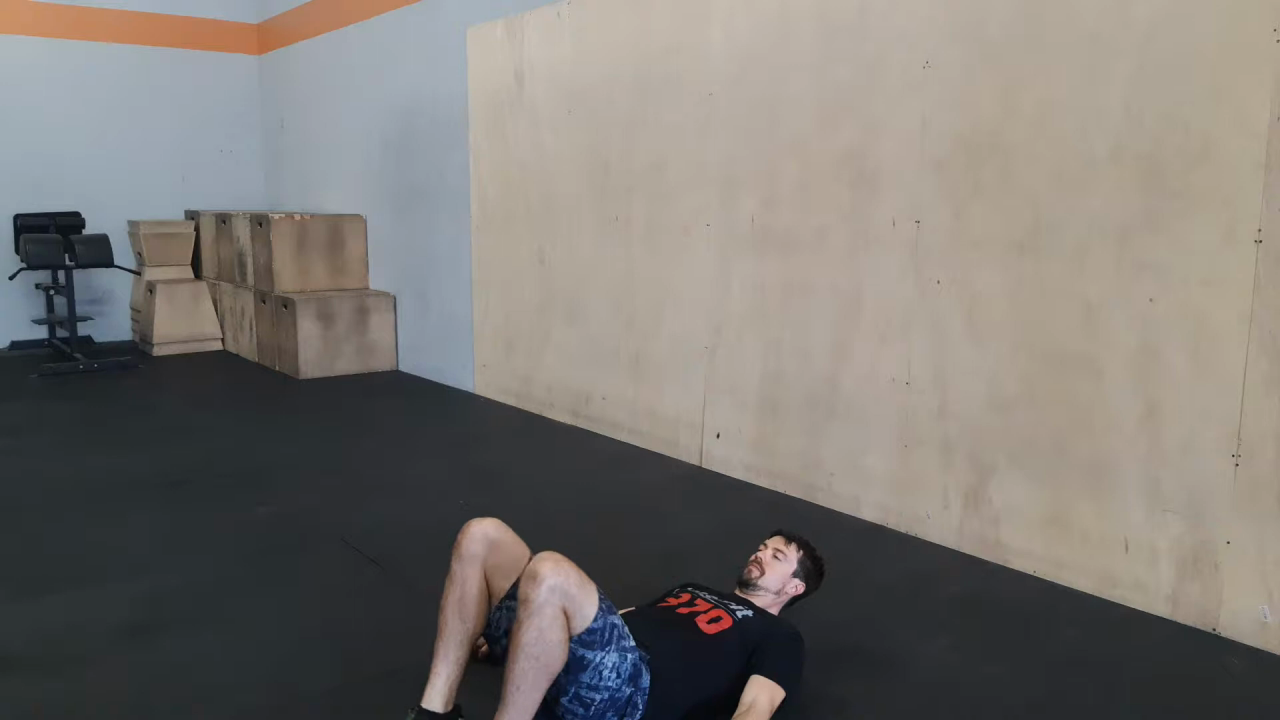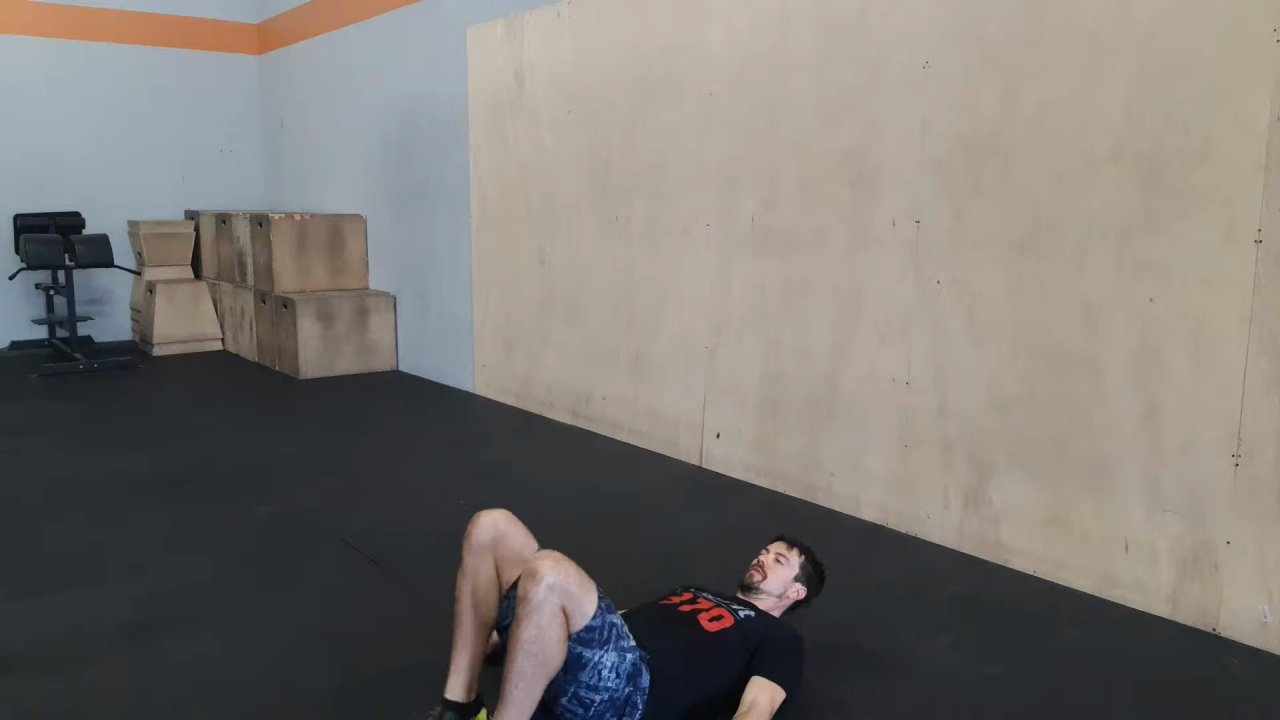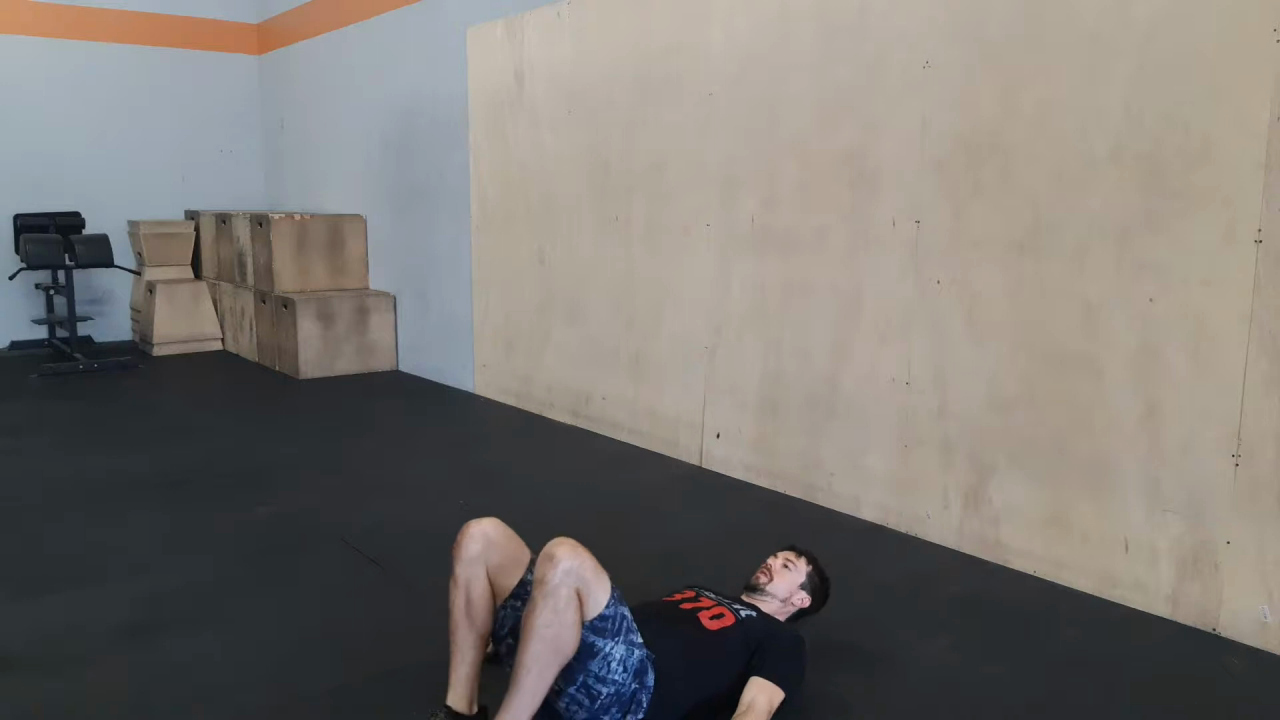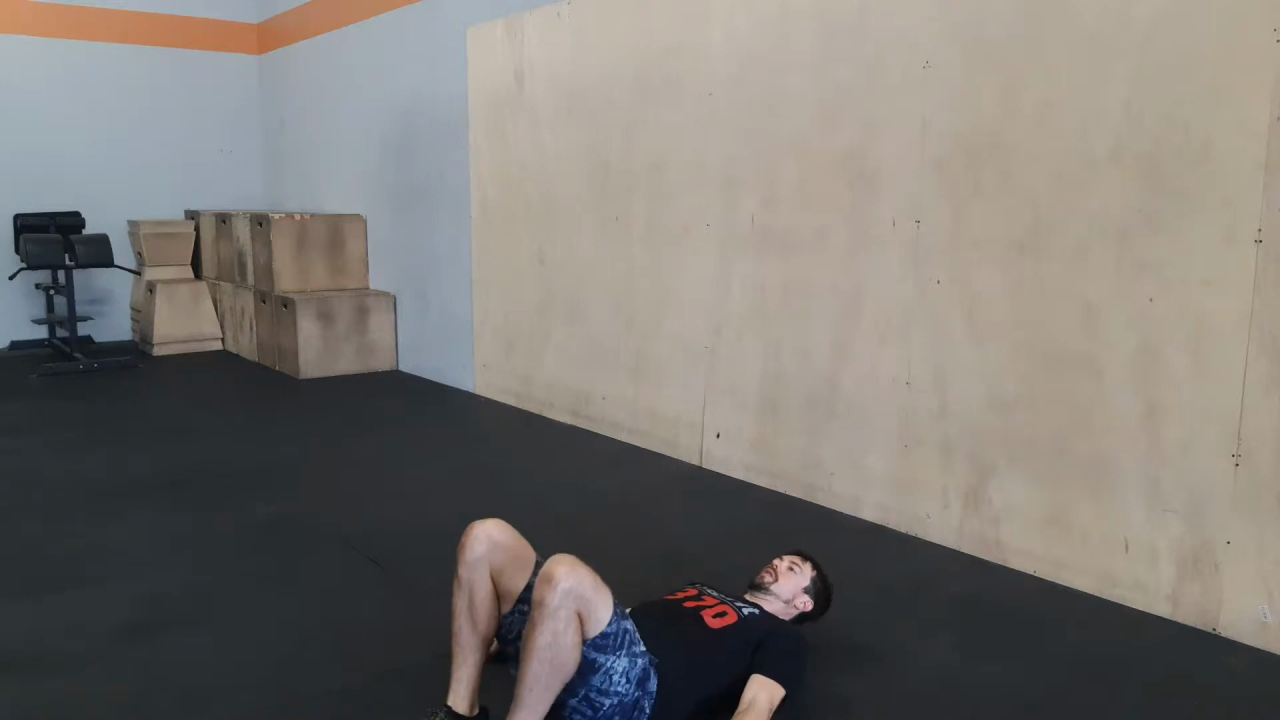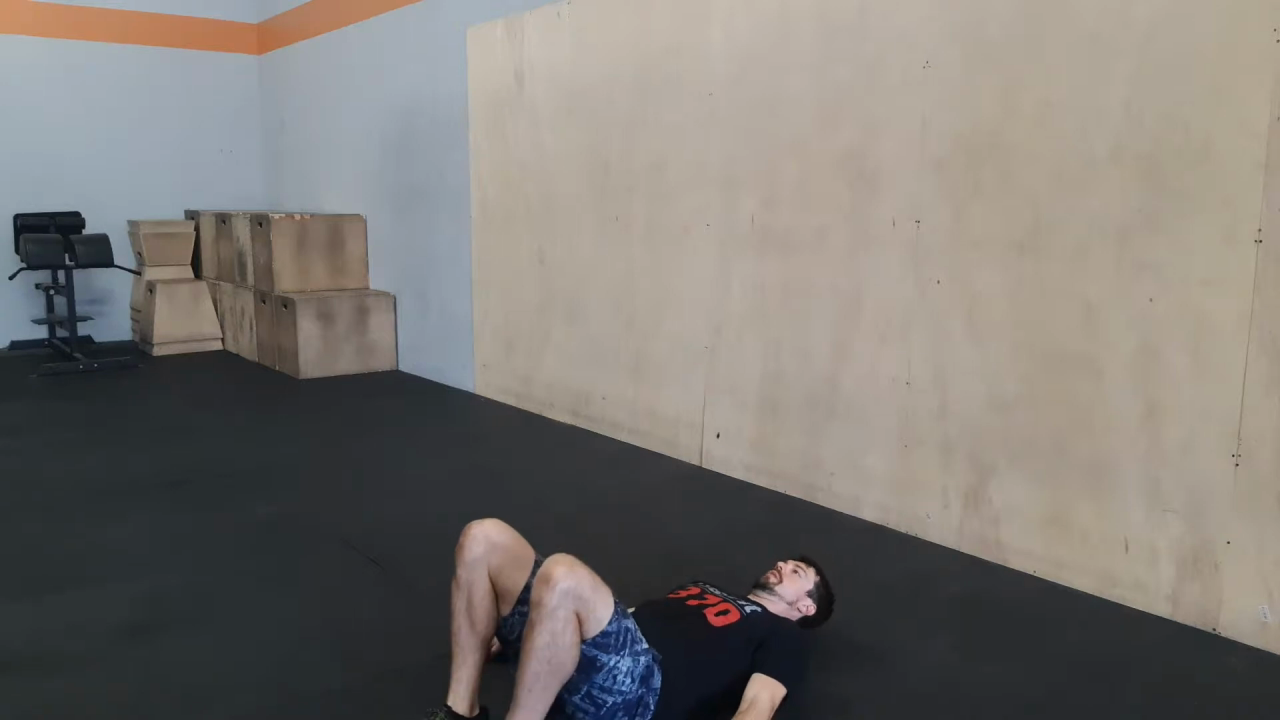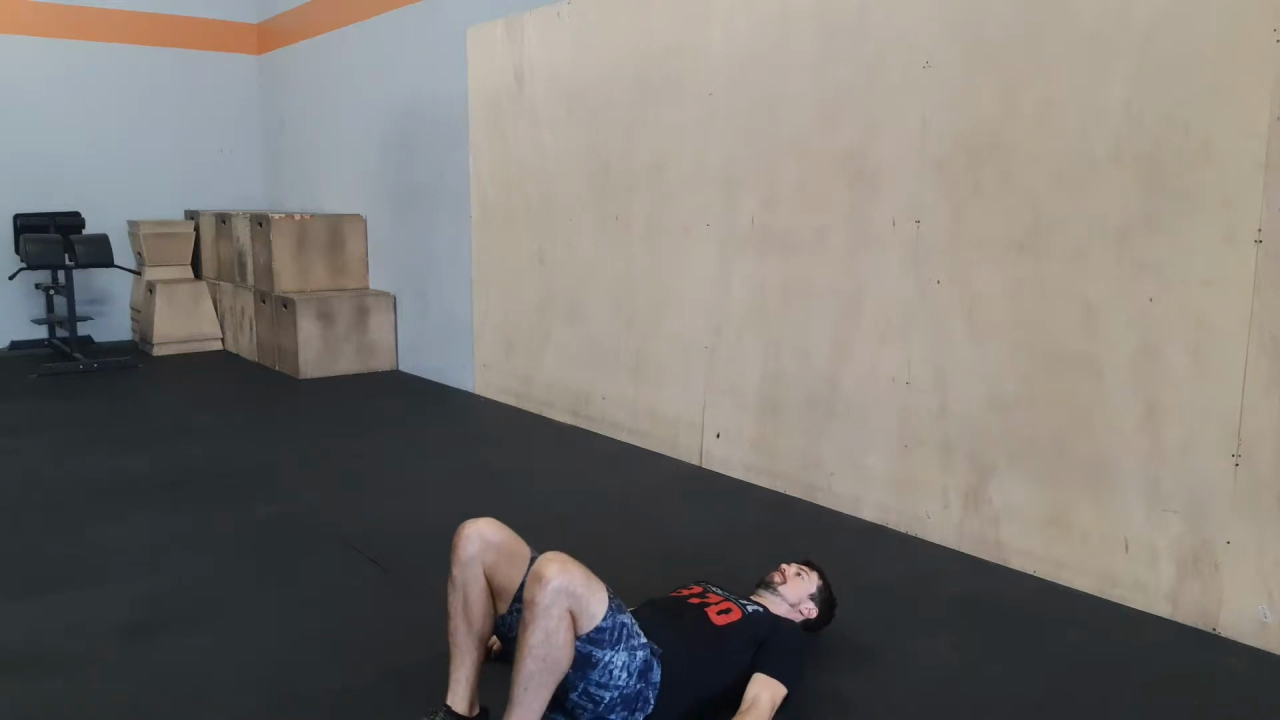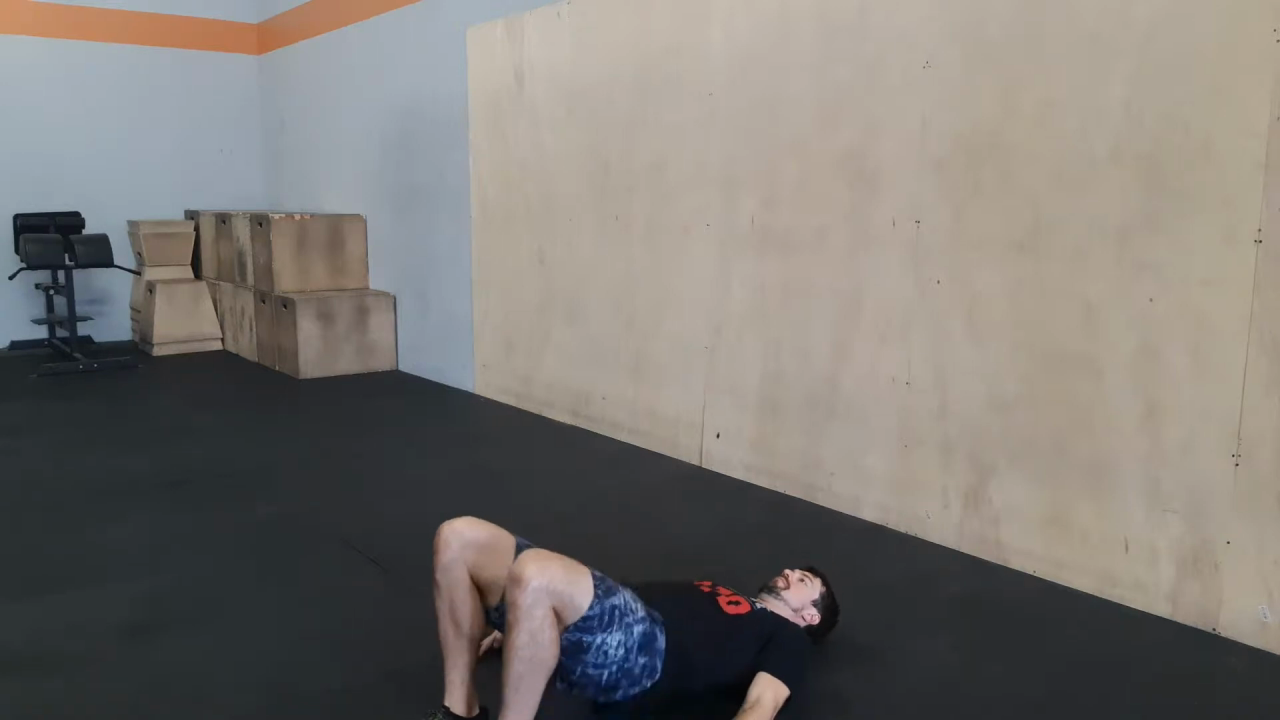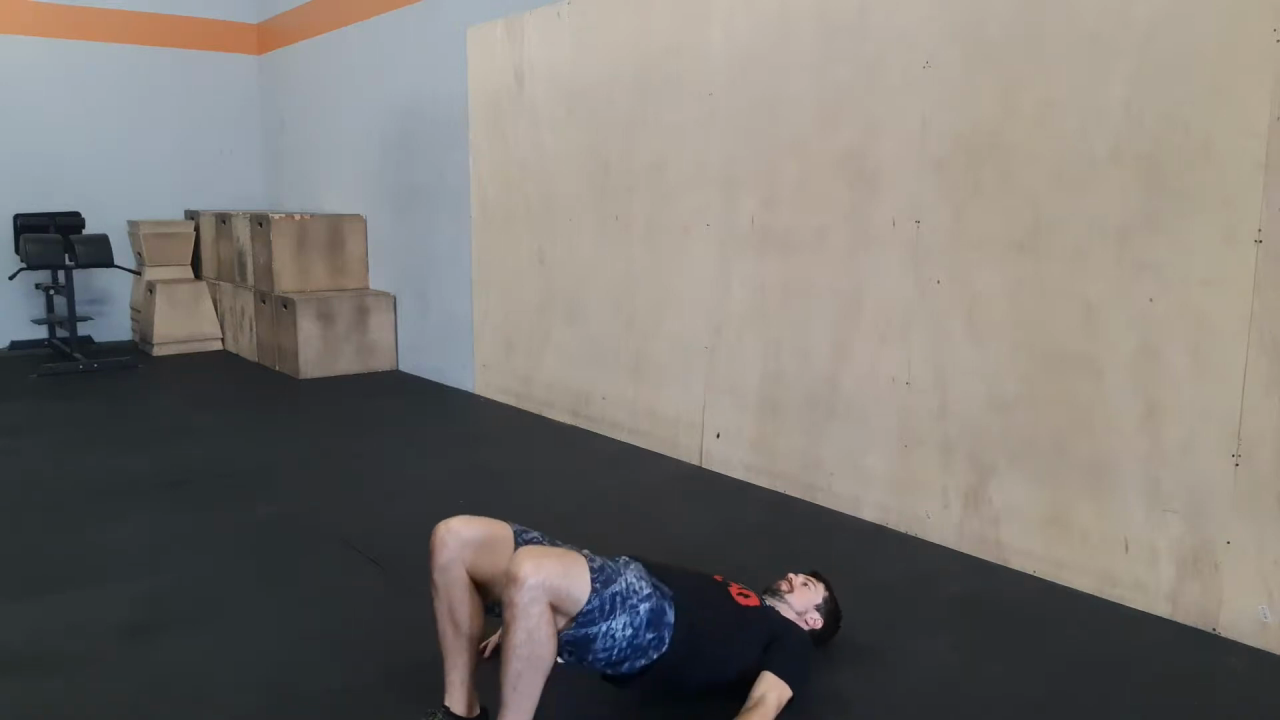
dt=0.2s
person 1, frame 1
left shoulder: (779, 638)
right shoulder: (693, 590)
right wrist: (515, 627)
left hip: (626, 685)
right hip: (565, 662)
left knee: (551, 574)
right knee: (482, 536)
person 1, frame 2
left shoulder: (779, 639)
right shoulder: (697, 593)
right wrist: (517, 626)
left hip: (624, 684)
right hip: (570, 661)
left knee: (549, 573)
right knee: (492, 527)
person 1, frame 3
left shoulder: (780, 641)
right shoulder: (697, 593)
right wrist: (507, 626)
left hip: (626, 684)
right hip: (564, 665)
left knee: (565, 557)
right knee: (481, 537)
person 1, frame 4
left shoulder: (781, 640)
right shoulder: (701, 591)
right wrist: (509, 625)
left hip: (628, 687)
right hip: (570, 661)
left knee: (565, 577)
right knee: (485, 538)
person 1, frame 5
left shoulder: (783, 637)
right shoulder: (704, 590)
right wrist: (517, 625)
left hip: (631, 682)
right hip: (574, 655)
left knee: (563, 576)
right knee: (484, 539)
person 1, frame 6
left shoulder: (784, 636)
right shoulder: (706, 590)
right wrist: (520, 624)
left hip: (633, 676)
right hip: (578, 656)
left knee: (556, 574)
right knee: (478, 539)
person 1, frame 7
left shoulder: (787, 638)
right shoulder: (714, 595)
right wrist: (524, 624)
left hip: (639, 646)
right hip: (614, 618)
left knee: (535, 573)
right knee: (458, 538)
person 1, frame 8
left shoulder: (790, 640)
right shoulder: (728, 602)
right wrist: (526, 618)
left hip: (650, 613)
left knee: (530, 572)
right knee: (454, 538)
